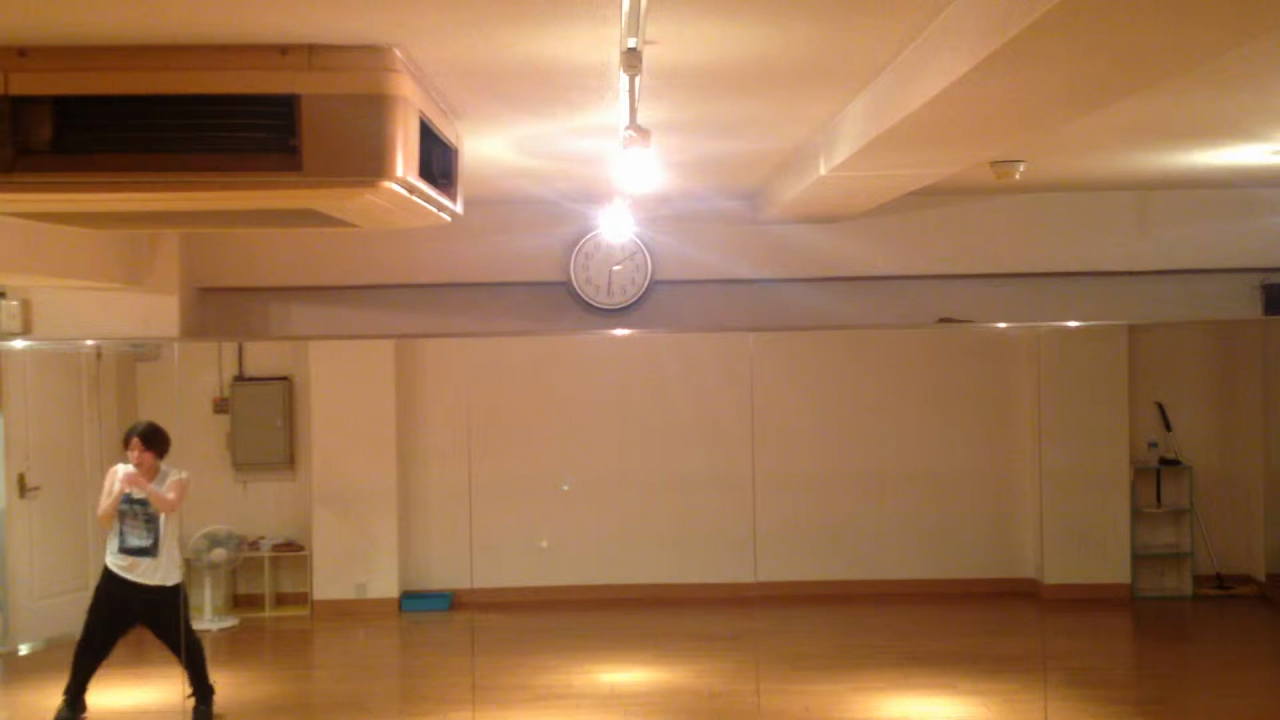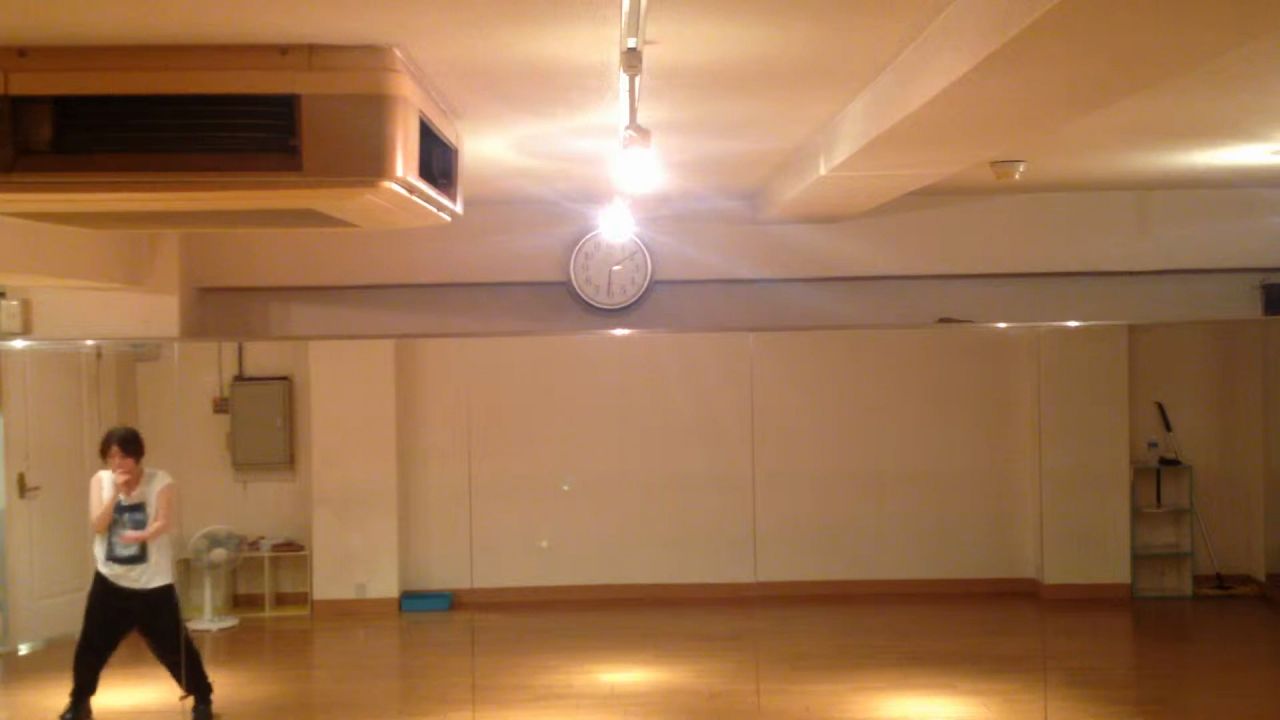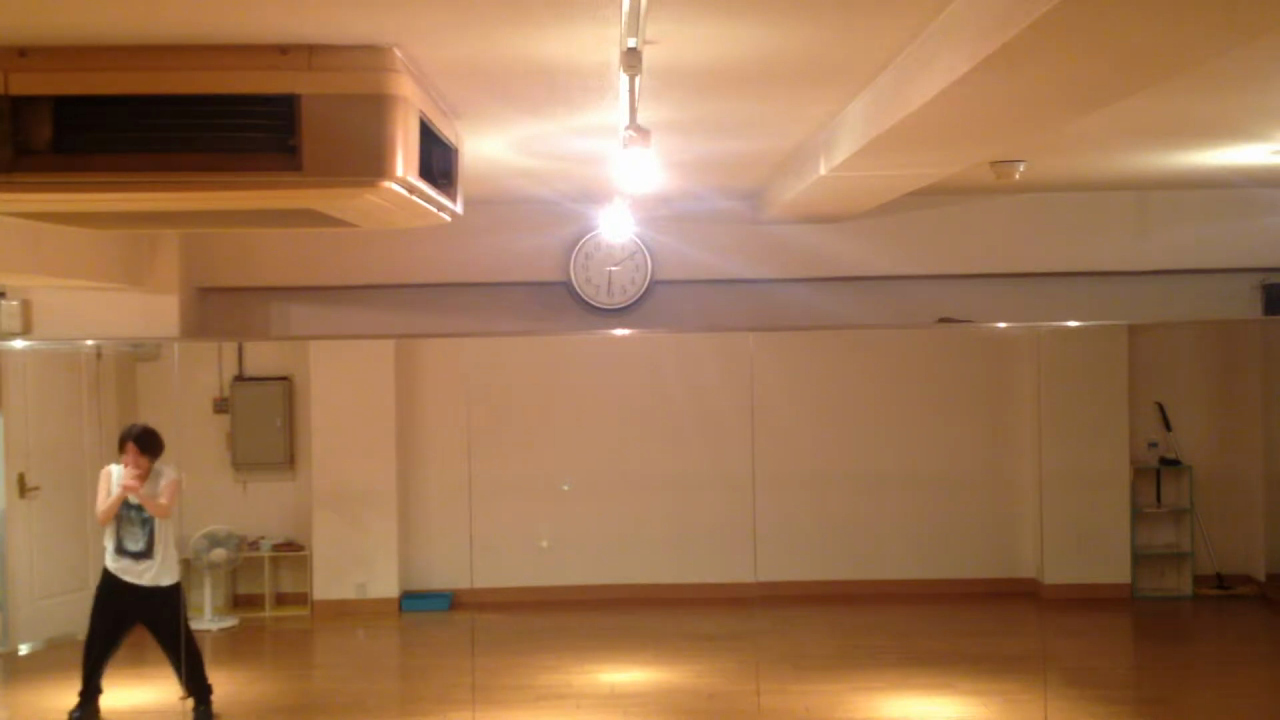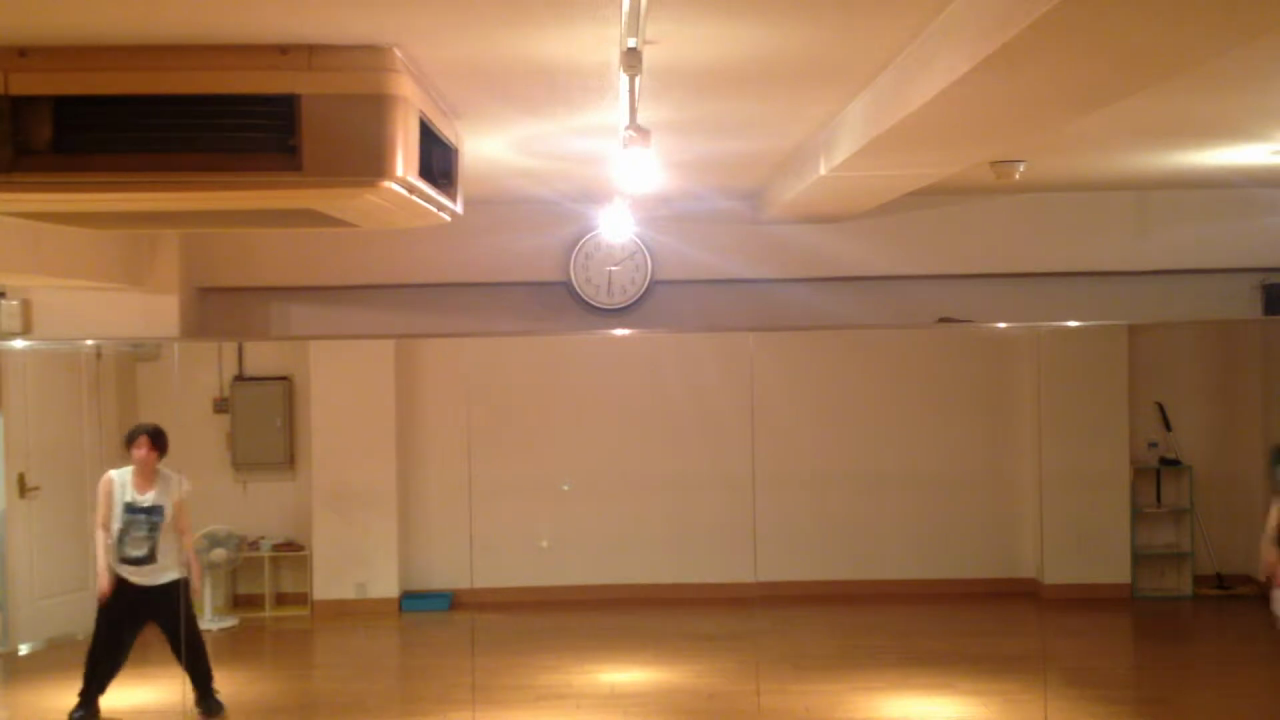
dt=0.3s
person 1, frame 1
left shoulder: (176, 479)
right shoulder: (117, 472)
left elbow: (169, 505)
right elbow: (103, 518)
left wrist: (140, 485)
right wrist: (120, 490)
left hip: (162, 579)
right hip: (119, 575)
left knee: (184, 642)
right knee: (93, 640)
person 1, frame 2
left shoulder: (160, 482)
right shoulder: (100, 481)
left elbow: (163, 525)
right elbow: (98, 525)
left wrist: (142, 536)
right wrist: (115, 491)
left hip: (154, 582)
right hip: (110, 580)
left knee: (174, 646)
right knee: (91, 646)
person 1, frame 3
left shoulder: (168, 478)
right shoulder: (110, 474)
left elbow: (164, 511)
right elbow: (102, 517)
left wrist: (138, 492)
right wrist: (122, 489)
left hip: (160, 579)
right hip: (117, 575)
left knee: (180, 643)
right knee: (98, 640)
person 1, frame 4
left shoulder: (176, 485)
right shoulder: (112, 481)
left elbow: (185, 533)
right elbow: (102, 527)
left wrist: (194, 571)
right wrist: (103, 569)
left hip: (166, 578)
right hip: (123, 577)
left knee: (189, 640)
right knee: (105, 642)
left ankle: (205, 695)
